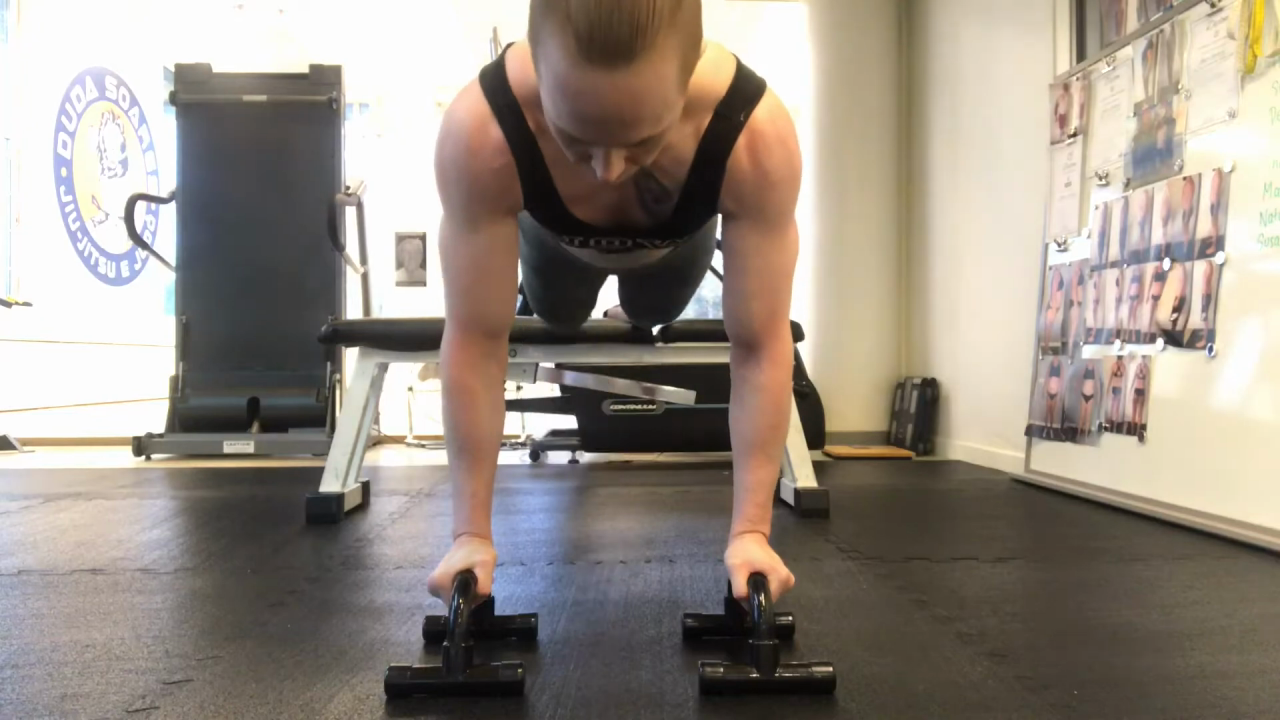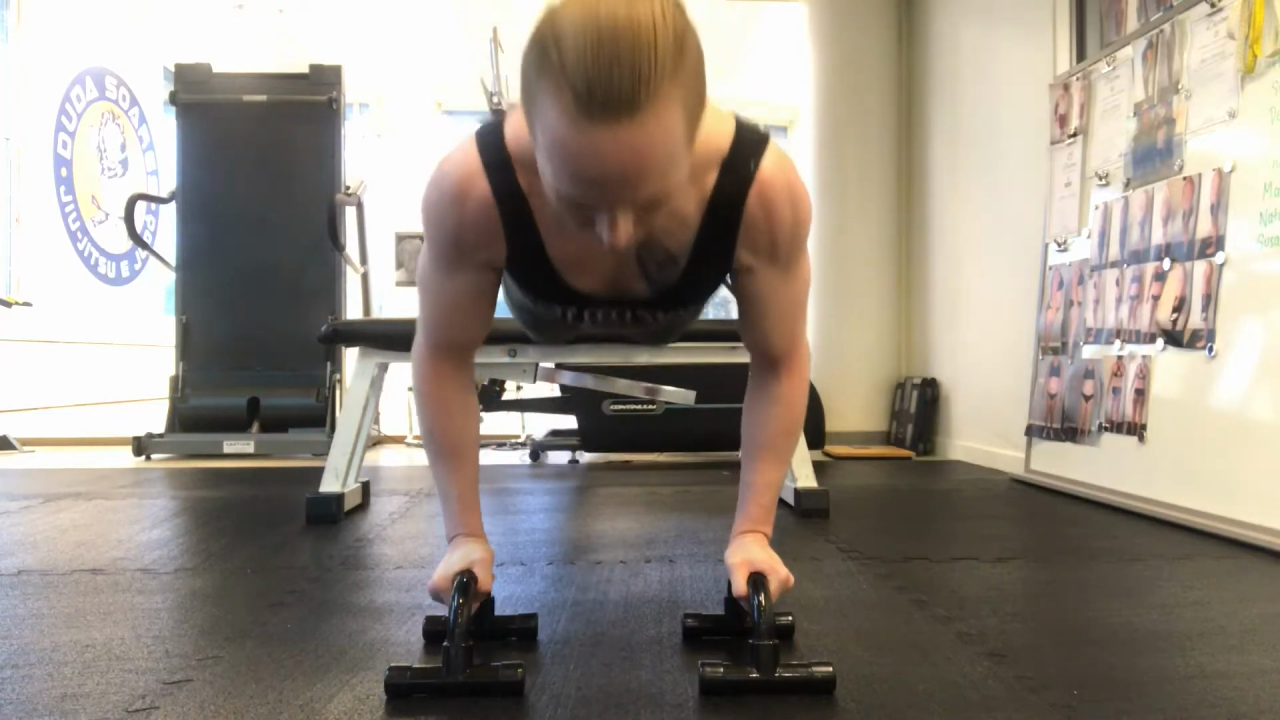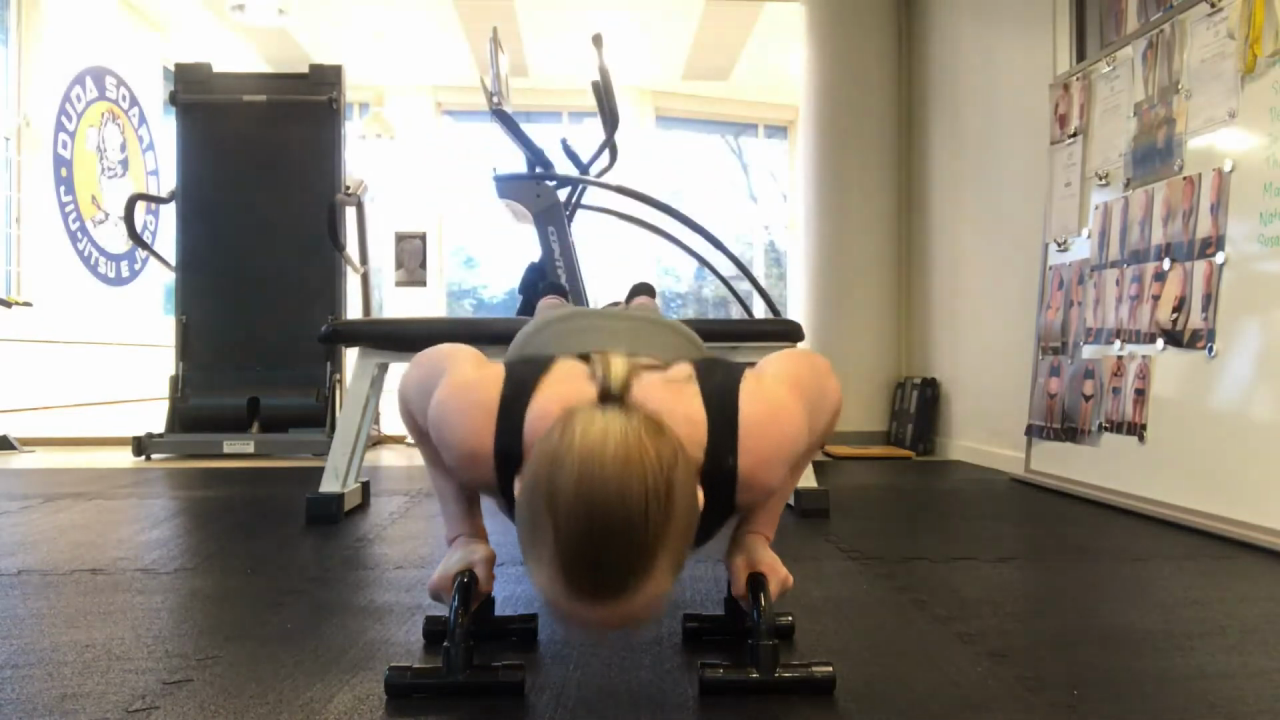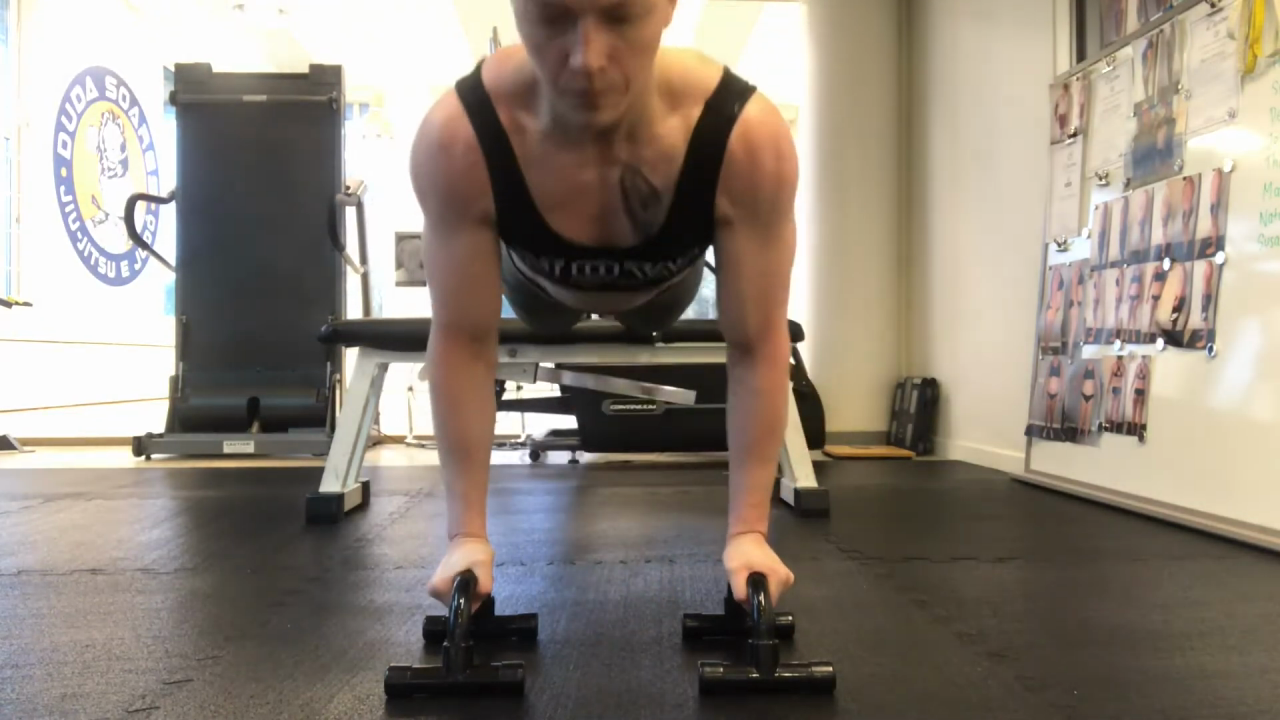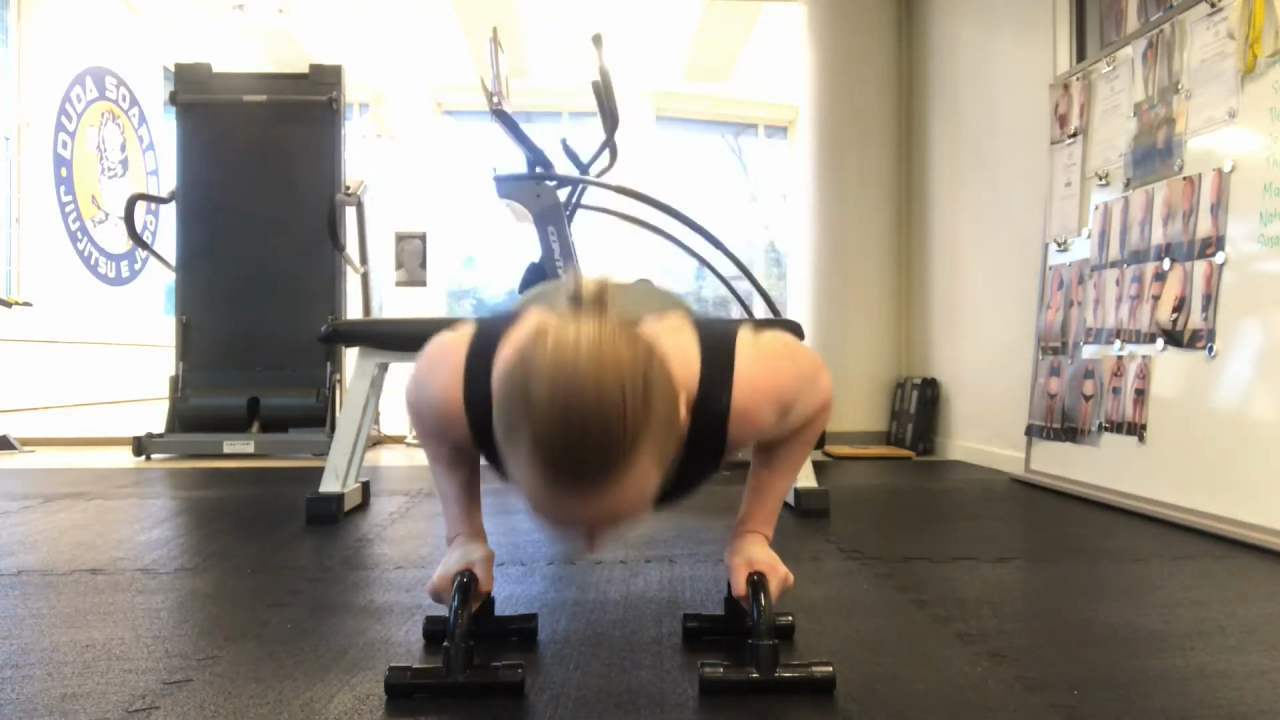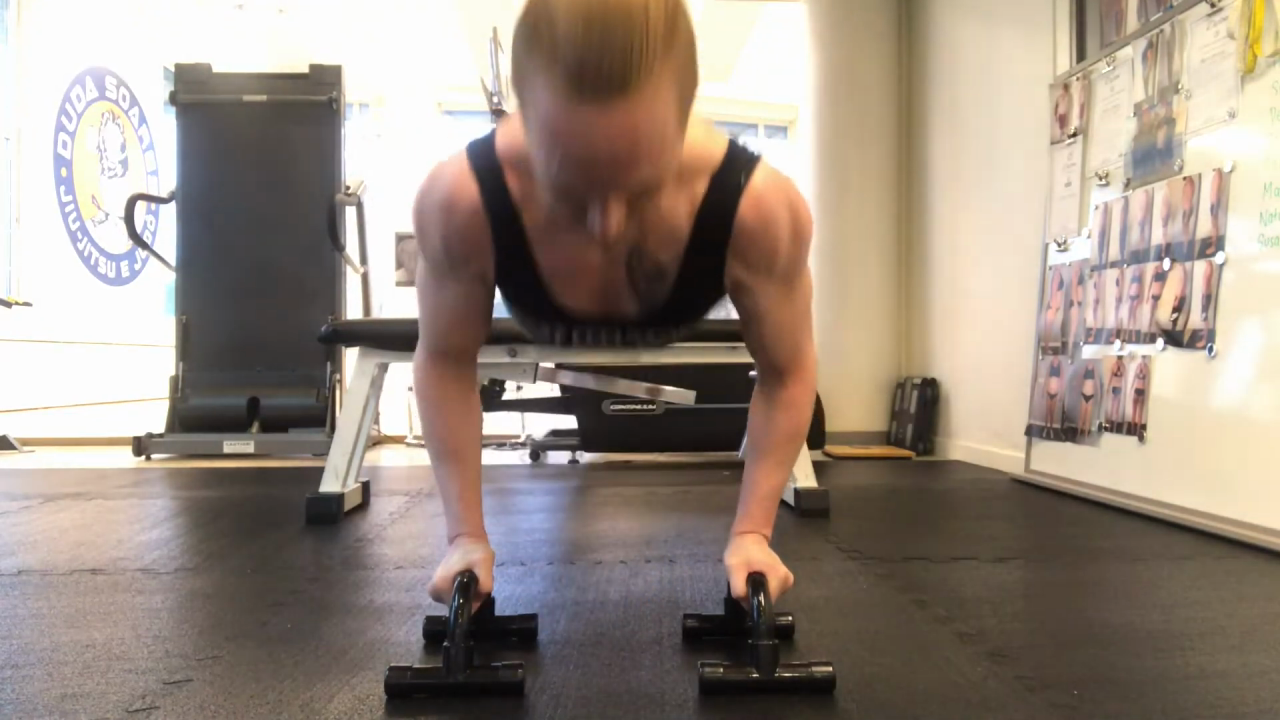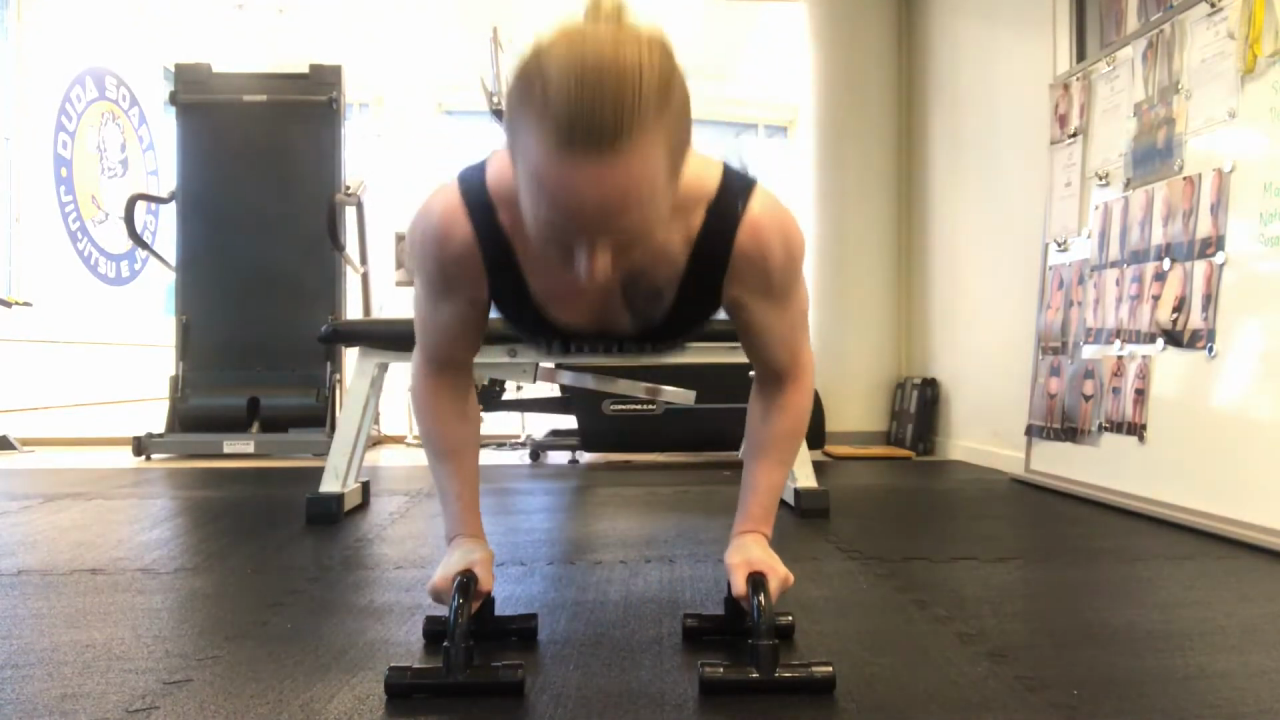
dt=0.7s
person 1, frame 1
left shoulder: (755, 135)
right shoulder: (481, 130)
left elbow: (759, 345)
right elbow: (476, 339)
left wrist: (750, 530)
right wrist: (471, 533)
left hip: (674, 242)
right hip: (557, 239)
left knee: (654, 314)
right knee: (558, 318)
person 1, frame 2
left shoulder: (765, 189)
right shoulder: (469, 187)
left elbow: (779, 362)
right elbow: (443, 356)
left wrist: (752, 531)
right wrist: (464, 534)
right hip: (549, 303)
left knee: (653, 336)
right knee: (549, 334)
person 1, frame 3
left shoulder: (751, 435)
right shoulder: (479, 425)
left elbow: (826, 392)
right elbow: (413, 391)
left wrist: (754, 534)
right wrist: (465, 535)
left ankle: (644, 305)
right ankle: (550, 301)
person 1, frame 4
left shoulder: (746, 137)
right shoulder: (457, 138)
left elbow: (757, 347)
right elbow: (463, 344)
left wrist: (748, 530)
right wrist: (468, 534)
left hip: (659, 284)
right hip: (542, 280)
left knee: (653, 323)
right knee: (539, 322)
person 1, frame 5
left shoulder: (742, 390)
right shoulder: (456, 388)
left elbow: (817, 394)
left wrist: (754, 532)
right wrist: (463, 535)
left ankle: (646, 303)
right ankle: (543, 300)
person 1, frame 6
left shoulder: (759, 210)
right shoulder: (462, 197)
left elbow: (787, 372)
right elbow: (444, 361)
left wrist: (752, 532)
right wrist: (466, 535)
right knee: (547, 333)
person 1, frame 7
left shoulder: (753, 232)
right shoulder: (455, 225)
left elbow: (786, 377)
right elbow: (442, 369)
left wrist: (755, 529)
right wrist: (465, 532)
right hip: (541, 313)
